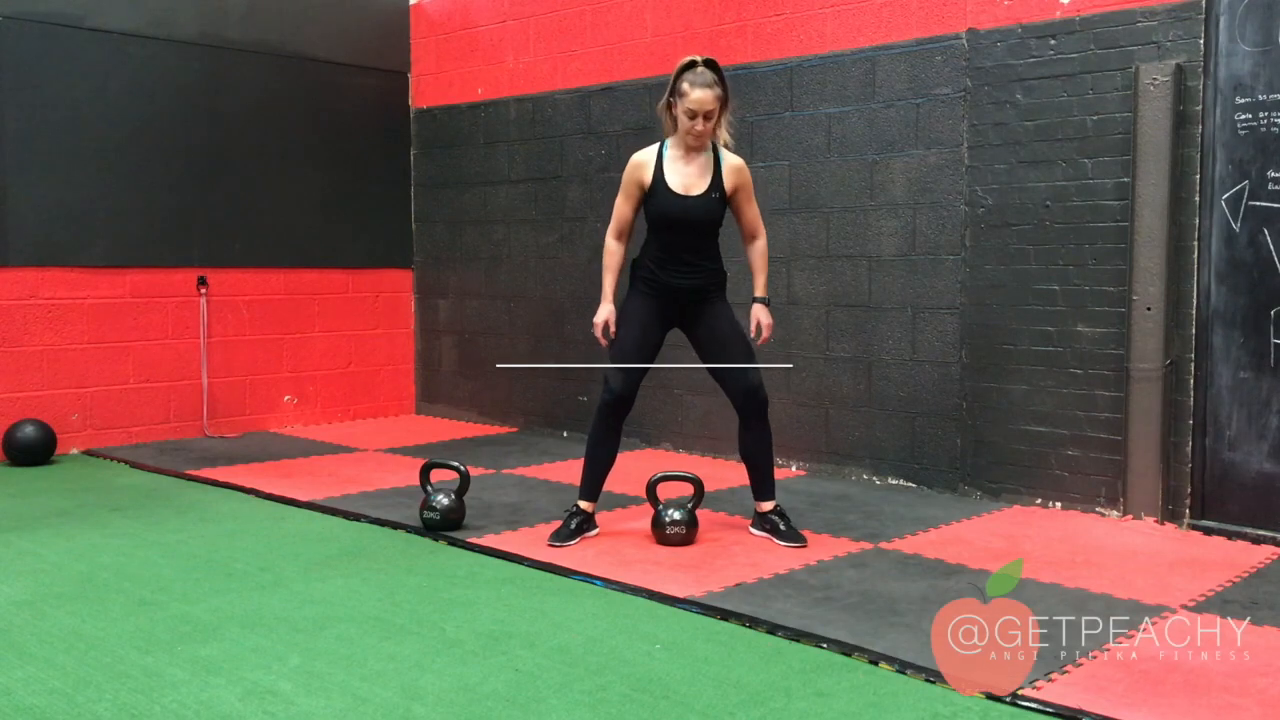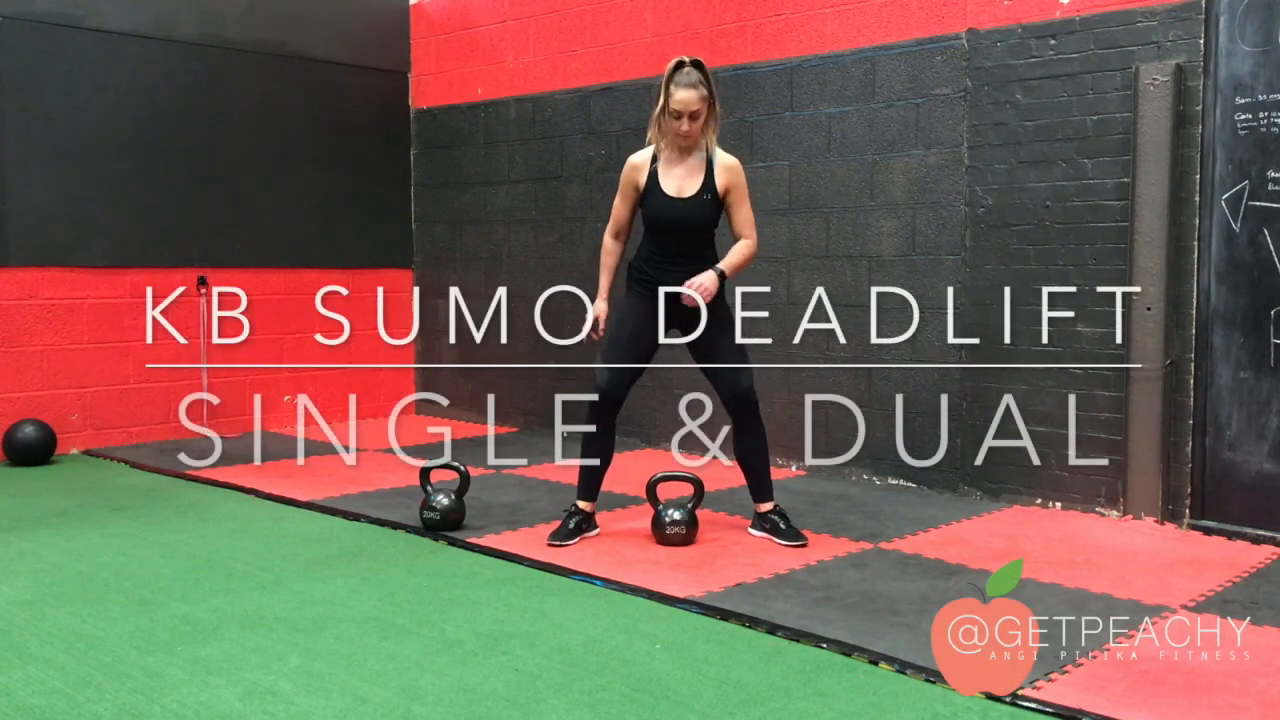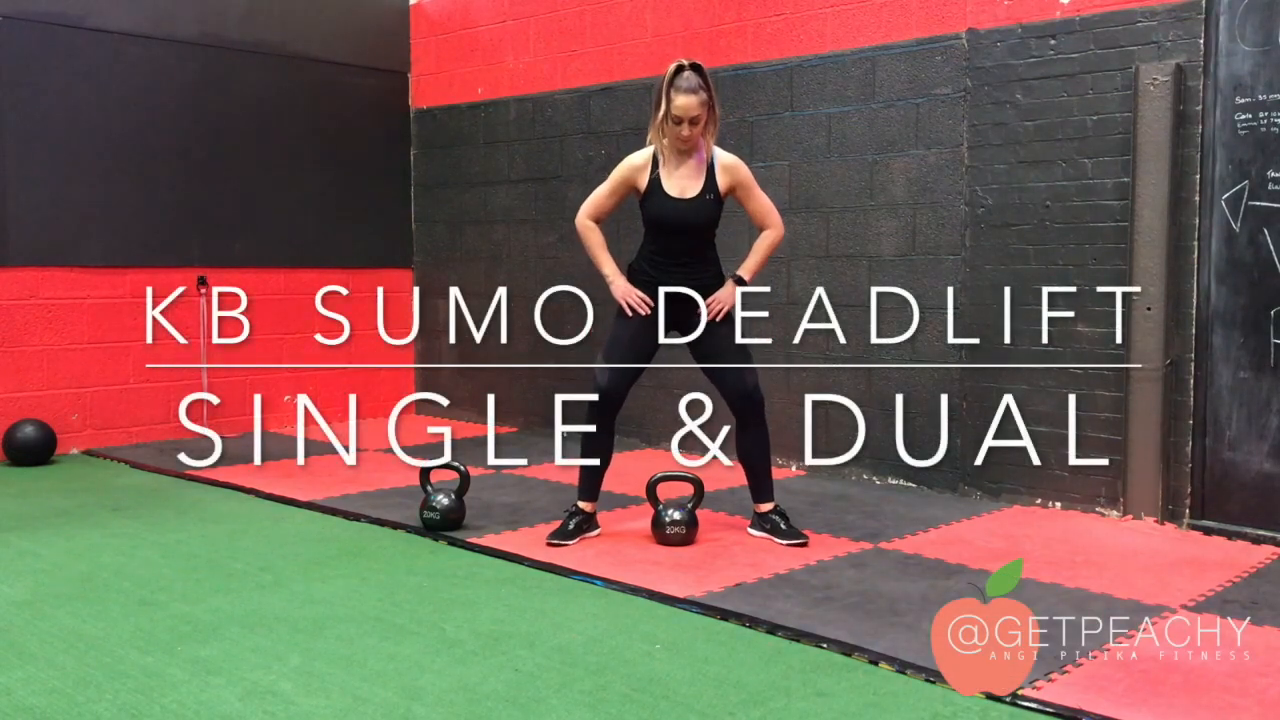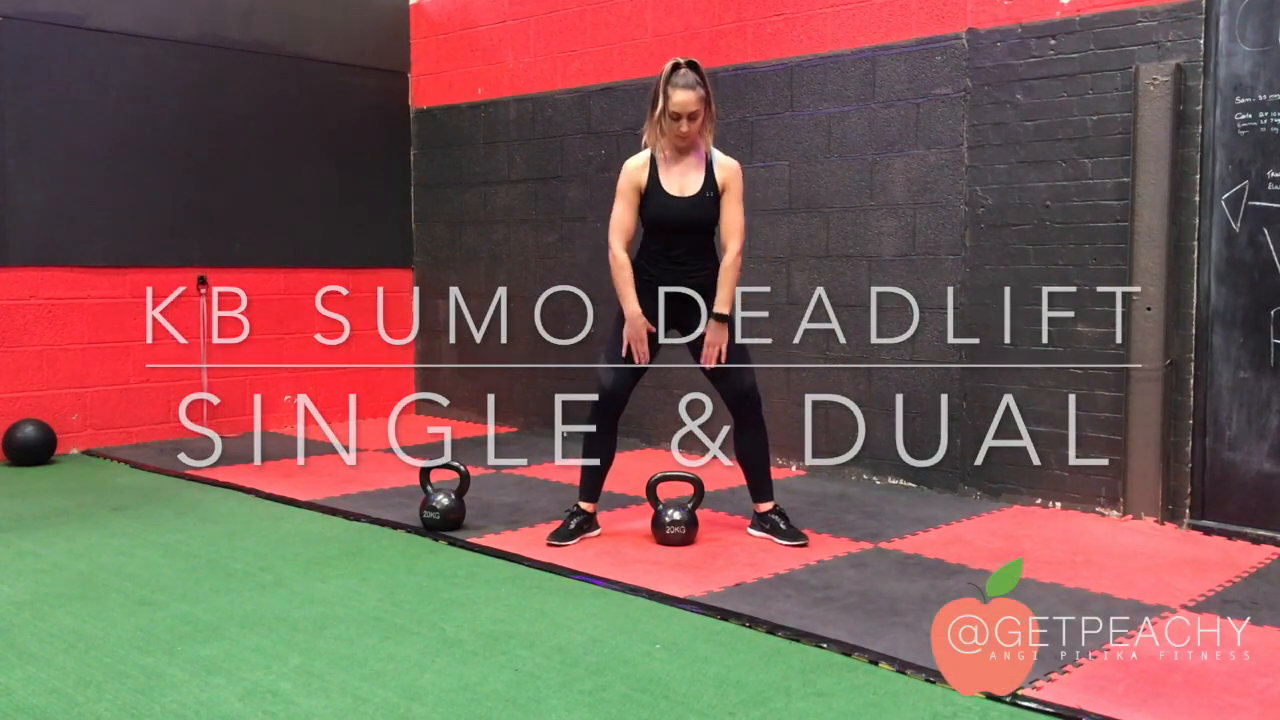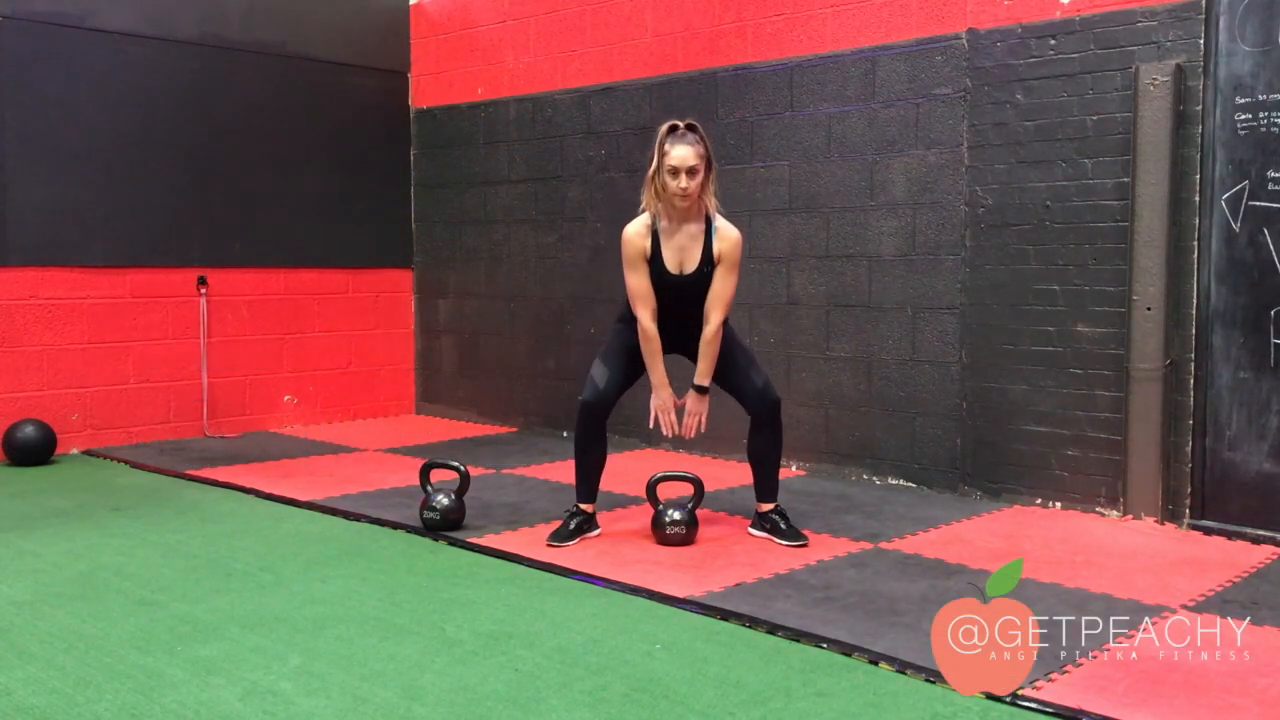
dt=1s
person 1, frame 1
left shoulder: (733, 168)
right shoulder: (644, 163)
left elbow: (755, 238)
right elbow: (617, 236)
left wrist: (760, 299)
right wrist: (607, 300)
left hip: (707, 298)
right hip: (648, 295)
left knee: (751, 394)
right knee: (615, 395)
left ankle: (766, 511)
right ankle: (583, 511)
person 1, frame 2
left shoulder: (726, 167)
right shoulder: (639, 165)
left elbow: (748, 239)
right elbow: (615, 235)
left wrist: (715, 274)
right wrist: (601, 295)
left hip: (702, 297)
right hip: (644, 295)
left knee: (742, 398)
right knee: (604, 394)
left ankle: (766, 512)
right ankle: (583, 511)
person 1, frame 3
left shoulder: (728, 167)
right shoulder: (640, 165)
left elbow: (773, 228)
right elbow: (586, 219)
left wrist: (737, 282)
right wrist: (615, 279)
left hip: (705, 298)
right hip: (647, 295)
left knee: (748, 397)
right knee: (605, 394)
left ankle: (766, 512)
right ankle: (583, 512)
person 1, frame 4
left shoulder: (726, 170)
right shoulder: (636, 168)
left elbow: (732, 250)
right elbow: (618, 247)
left wrist: (720, 318)
right wrist: (632, 313)
left hip: (703, 300)
right hip: (646, 298)
left knee: (746, 399)
right knee: (607, 397)
left ankle: (766, 513)
right ankle: (584, 513)
person 1, frame 5
left shoulder: (727, 237)
right shoulder: (636, 234)
left elbow: (713, 321)
right elbow: (645, 319)
left wrist: (700, 388)
right wrist: (660, 387)
left hip: (700, 330)
right hip: (641, 330)
left knee: (766, 403)
right knee: (593, 403)
left ankle: (767, 513)
right ankle: (583, 513)
